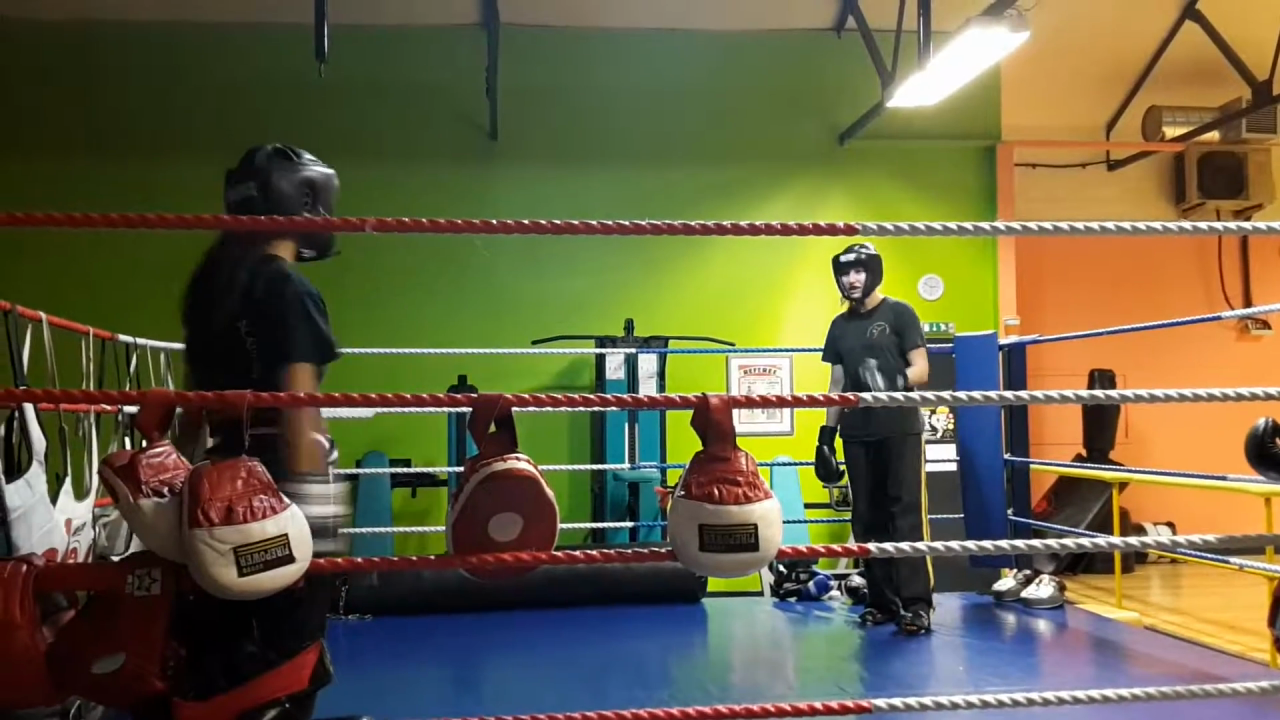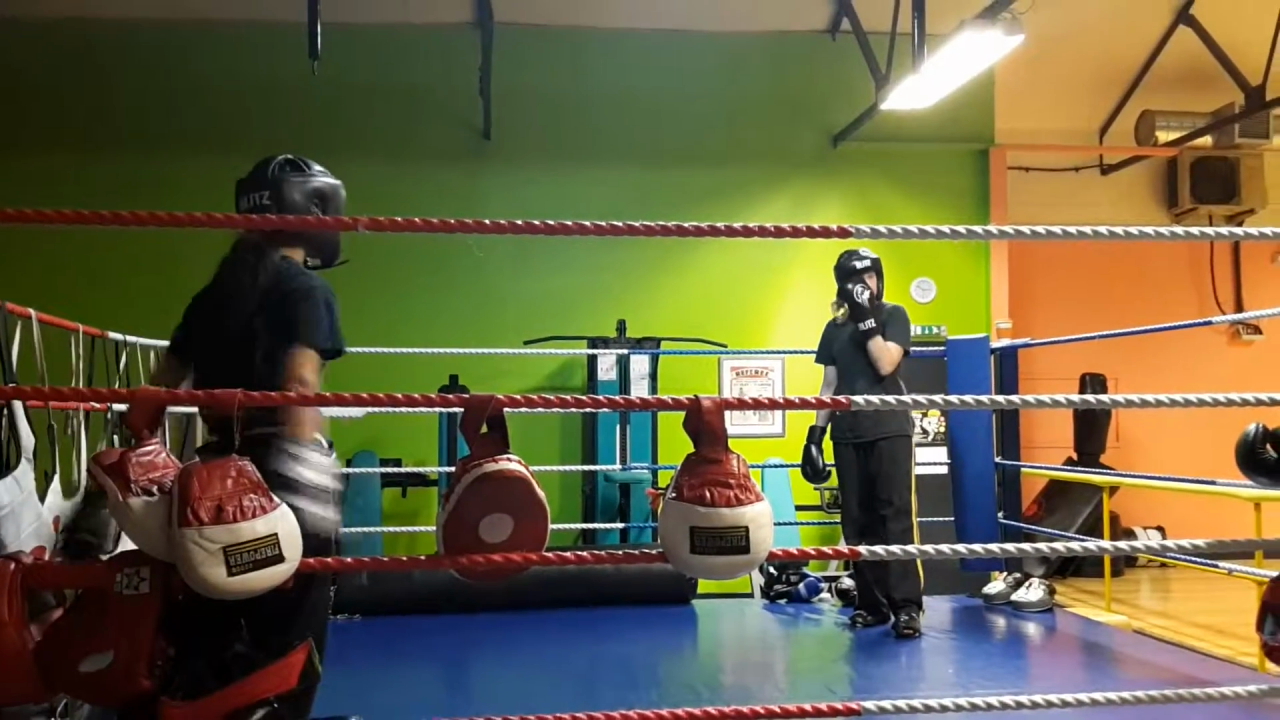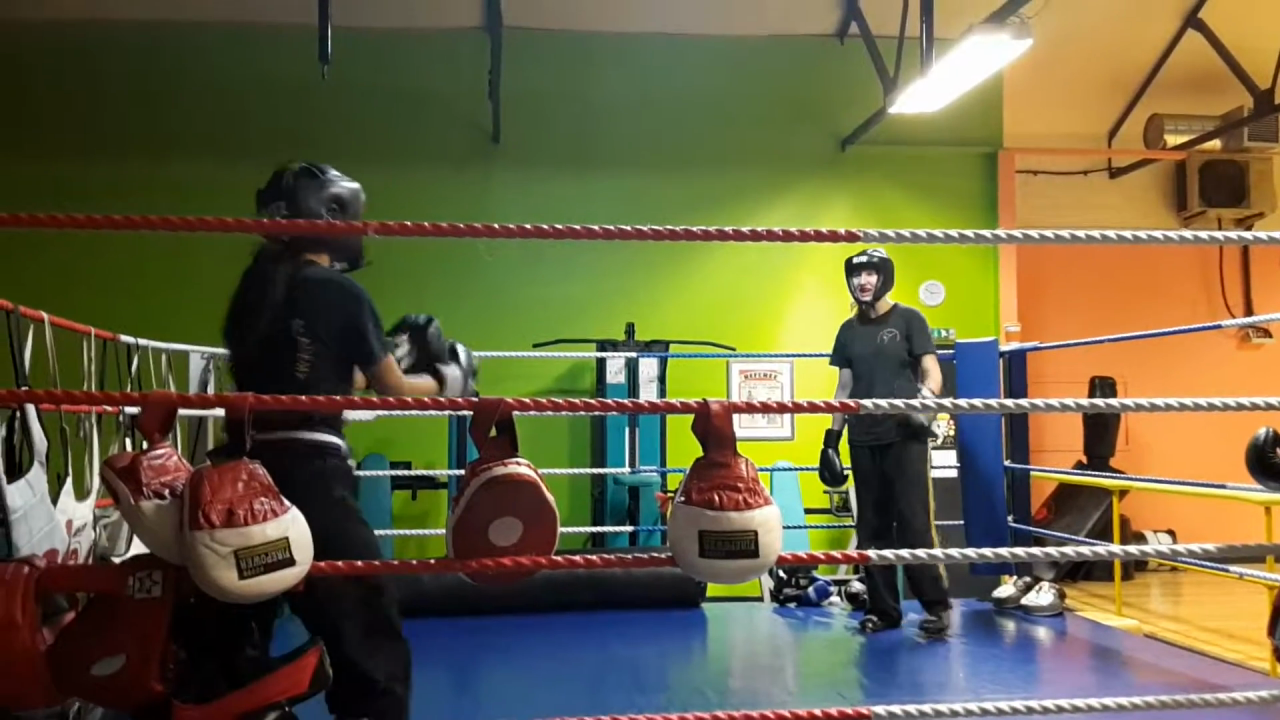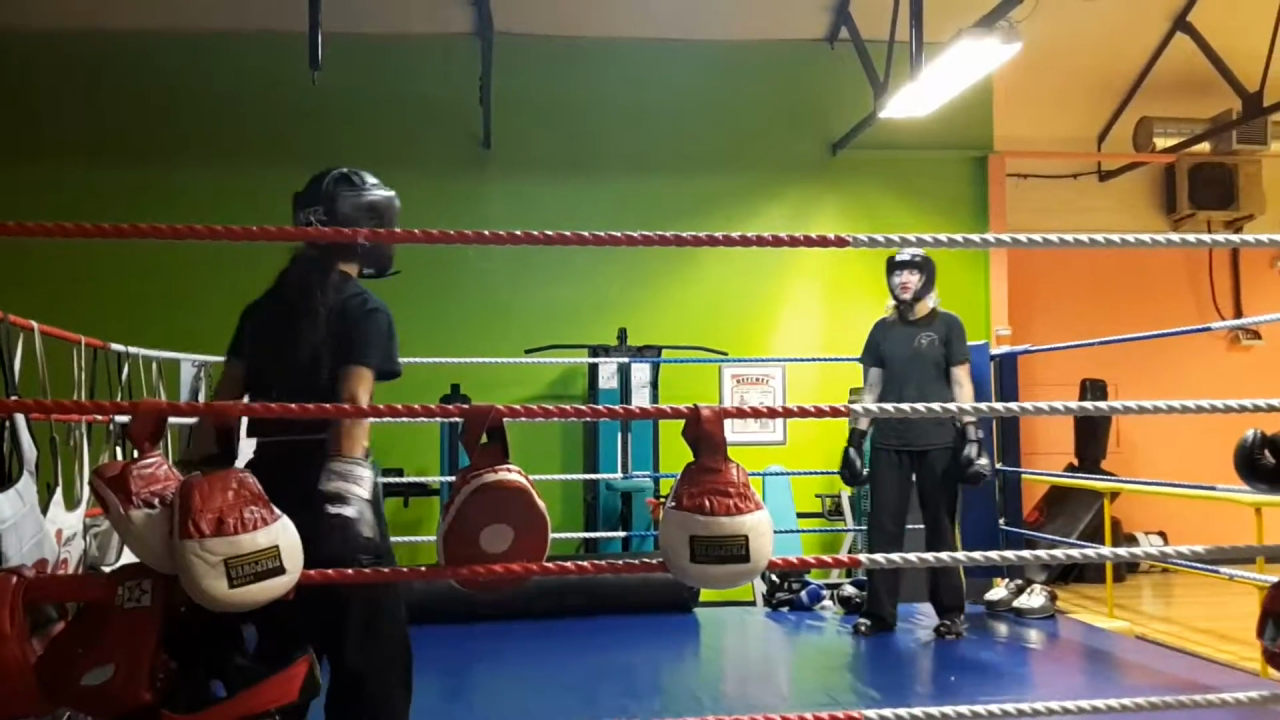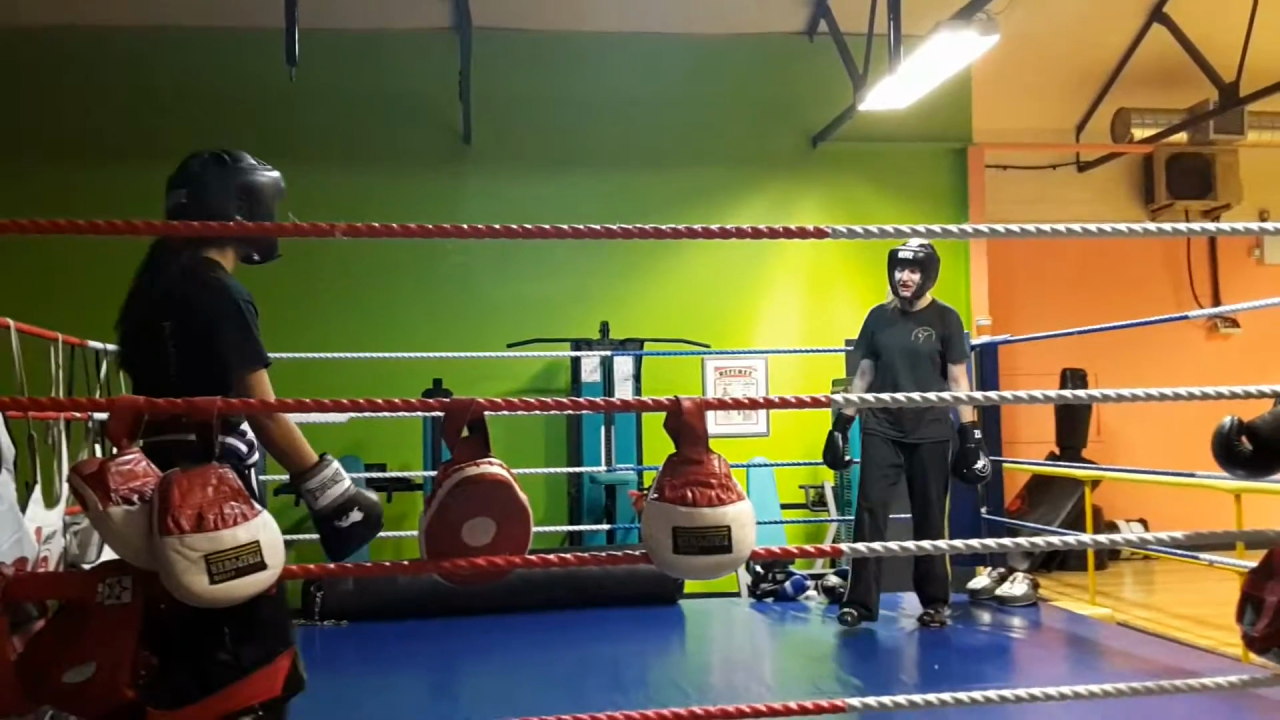
dt=0.5s
person 1, frame 1
left shoulder: (216, 283)
right shoulder: (289, 292)
left elbow: (197, 396)
right elbow: (298, 409)
right wrist: (312, 509)
left hip: (229, 465)
right hip: (281, 469)
left knee: (223, 628)
right knee: (293, 632)
person 1, frame 2
left shoulder: (220, 290)
right shoulder: (305, 290)
left elbow: (162, 385)
right elbow: (301, 388)
right wrist: (305, 482)
right hip: (280, 471)
left knee: (209, 634)
right knee: (290, 633)
person 1, frame 3
left shoulder: (253, 295)
right shoulder: (338, 292)
right elbow: (392, 386)
left wrist: (400, 348)
right wrist: (450, 378)
right hip: (309, 472)
left knee: (228, 633)
right knee: (367, 634)
person 1, frame 4
left shoulder: (267, 306)
right shoulder: (365, 309)
left elbow: (223, 401)
right elbow: (351, 405)
right wrist: (348, 495)
left hip: (269, 479)
right hip: (323, 487)
left knee: (281, 642)
right knee: (371, 647)
person 1, frame 5
left shoulder: (159, 287)
right shoulder: (220, 295)
right elbow: (263, 411)
right wrist: (332, 492)
left knee: (179, 648)
right knee: (256, 644)
person 2, frame 1
left shoulder: (899, 313)
right shoulder: (839, 325)
left elbow: (921, 369)
left wrist: (892, 381)
right wrist: (826, 436)
left hip: (899, 428)
right hip: (857, 434)
left knee: (906, 514)
right knee: (867, 520)
left ankle: (917, 603)
right ankle: (882, 601)
person 2, frame 2
left shoulder: (893, 315)
right shoulder: (835, 327)
left elbow: (885, 365)
left wrist: (865, 318)
right wrist: (815, 435)
left hip: (890, 431)
right hip: (848, 435)
left knee: (896, 516)
right knee: (857, 520)
left ankle: (907, 606)
right ankle: (872, 602)
person 2, frame 3
left shoulder: (908, 319)
right shoulder: (849, 330)
left elbow: (933, 374)
left wrist: (923, 399)
right wrist: (831, 438)
left hip: (904, 435)
right hip: (863, 440)
left knee: (913, 518)
right knee: (872, 524)
left ankle: (936, 605)
right ankle: (883, 607)
person 2, frame 4
left shoulder: (947, 325)
right shoulder: (882, 329)
left elbow: (961, 384)
right elbow: (872, 389)
left wrist: (970, 433)
right wrist: (855, 438)
left hip: (938, 442)
right hip: (889, 442)
left knee: (941, 527)
right knee: (883, 526)
left ankle: (950, 612)
right ankle: (878, 612)
person 2, frame 5
left shoulder: (945, 319)
right shoulder: (878, 317)
left elbow: (958, 381)
right elbow: (863, 375)
left wrist: (970, 434)
right wrist: (841, 425)
left hip: (930, 434)
right hip: (881, 430)
left knee: (929, 519)
right knee: (870, 510)
left ankle: (934, 601)
right ankle: (861, 600)
